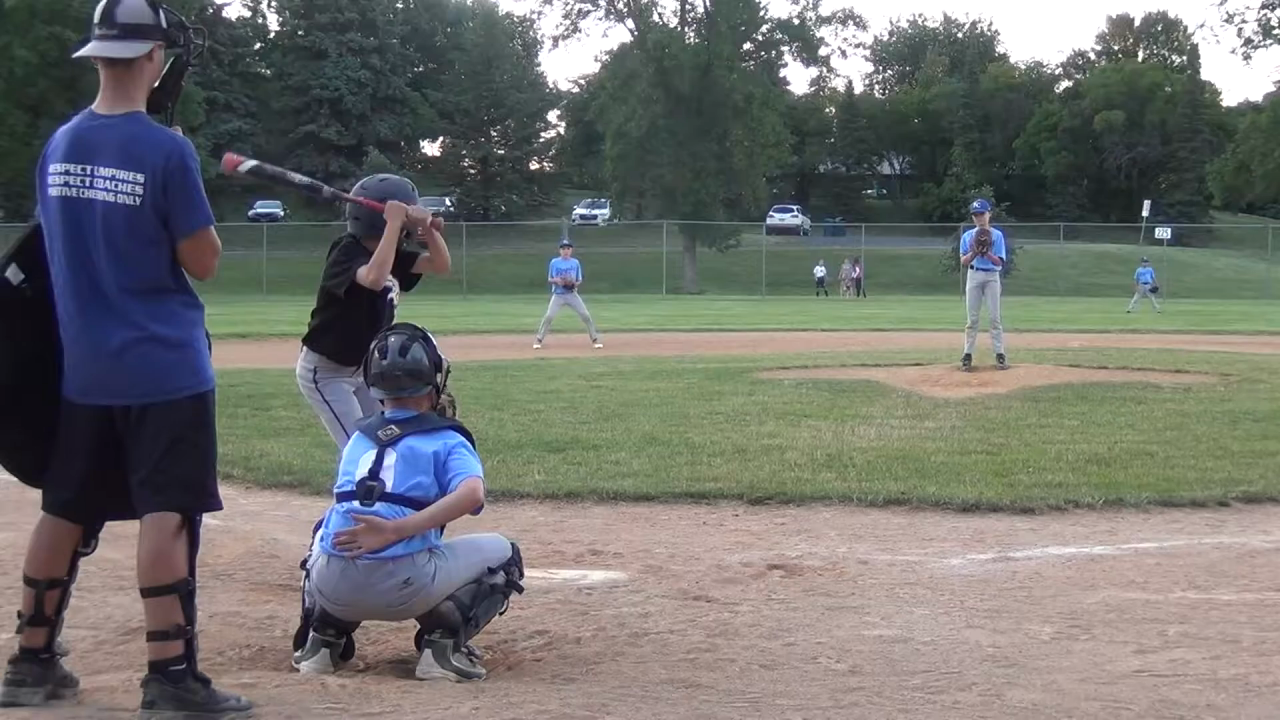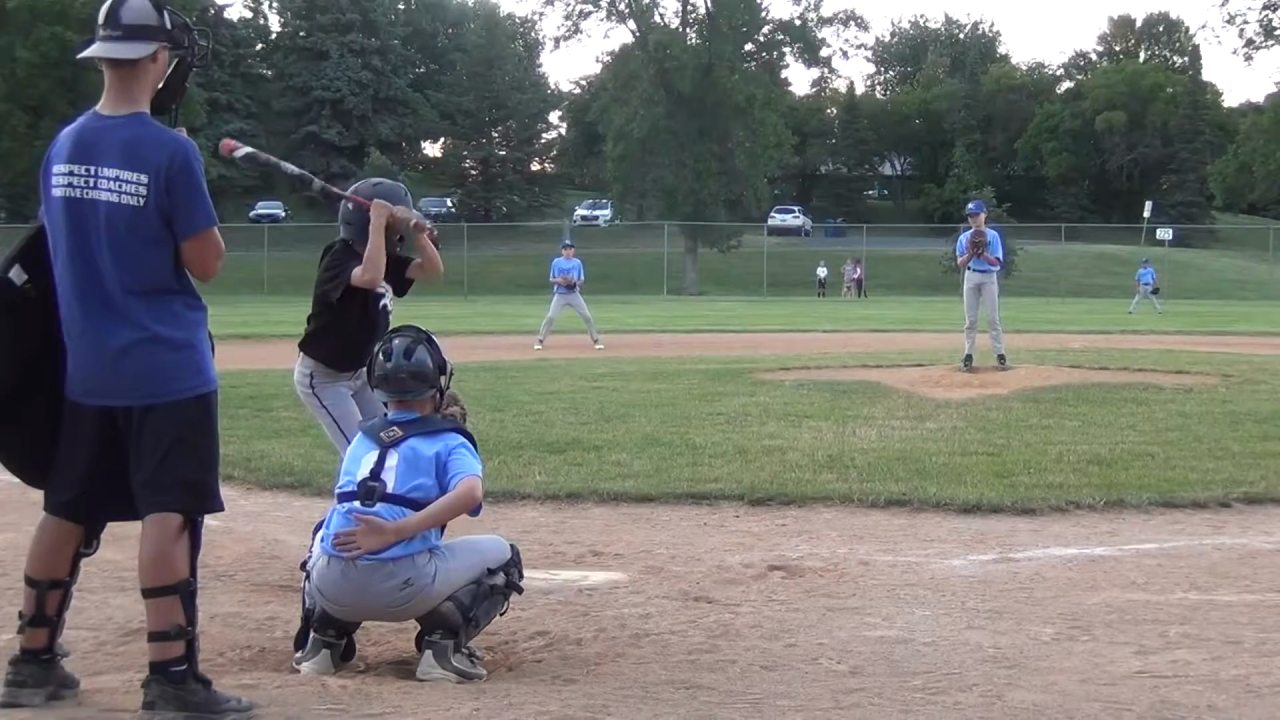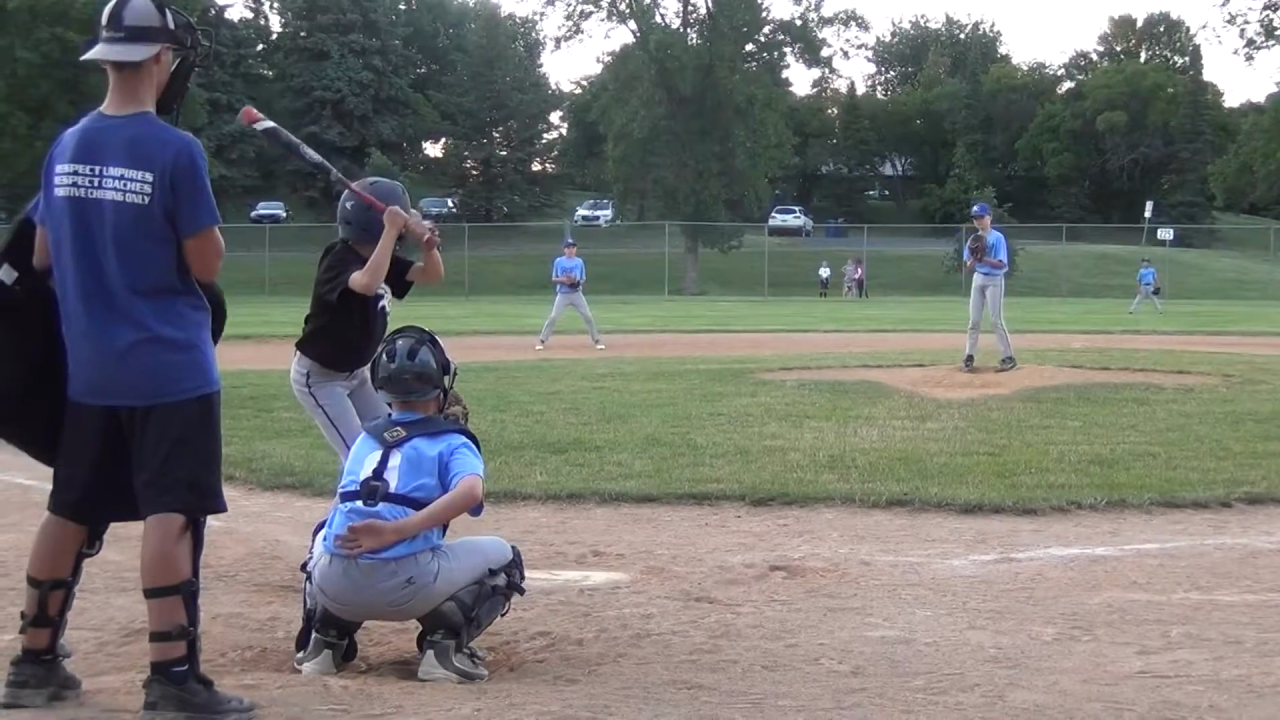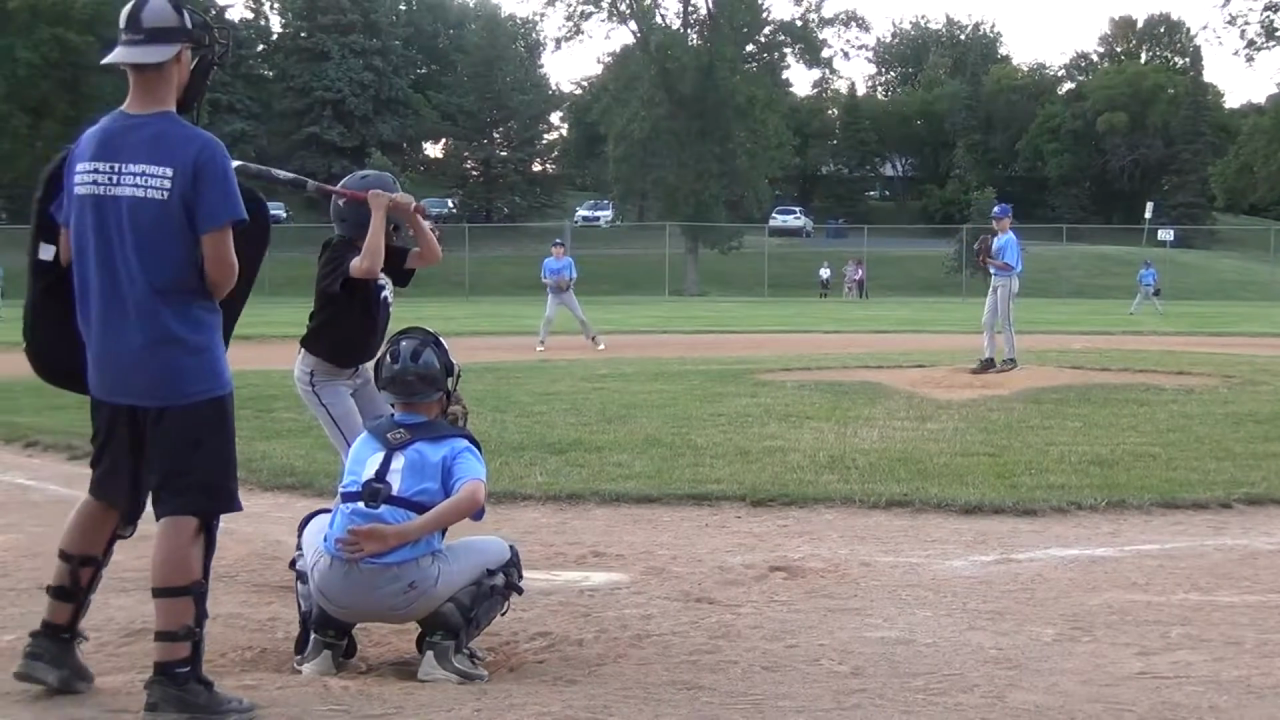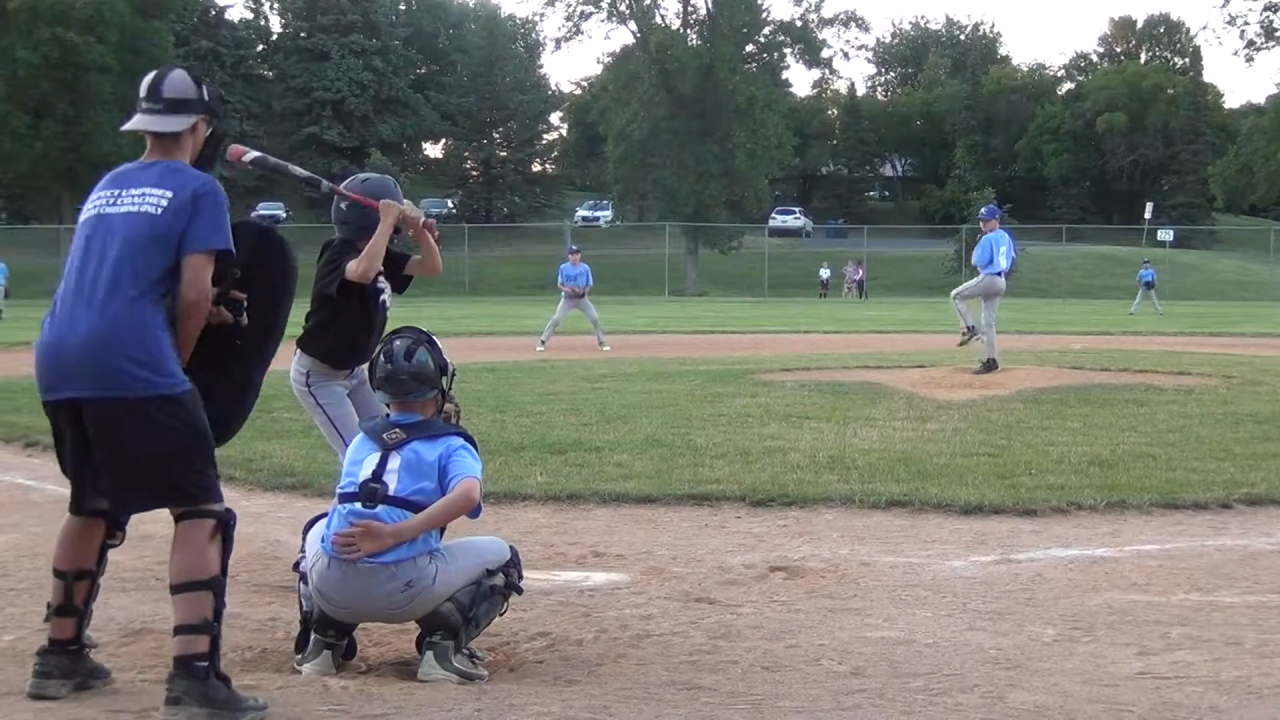
dt=0.7s
person 1, frame 1
right shoulder: (166, 149)
right elbow: (203, 263)
left hip: (83, 366)
right hip: (164, 366)
left knee: (64, 511)
right knee: (166, 514)
person 1, frame 2
left shoulder: (62, 146)
right shoulder: (170, 152)
right elbow: (206, 265)
left hip: (87, 368)
right hip: (167, 368)
left knee: (68, 512)
right knee: (168, 514)
person 1, frame 3
left shoulder: (65, 147)
right shoulder: (175, 150)
right elbow: (207, 265)
left hip: (88, 369)
right hip: (170, 367)
left knee: (71, 512)
right knee: (171, 515)
person 1, frame 4
left shoulder: (86, 145)
right shoulder: (199, 150)
left elbow: (69, 252)
right elbow: (220, 270)
right wrist: (216, 288)
left hip: (110, 364)
right hip: (183, 365)
left knee: (109, 499)
right knee: (186, 516)
left ankle: (52, 642)
person 1, frame 5
left shoulder: (106, 185)
right shoulder: (200, 188)
right elbow: (193, 293)
left wrist: (193, 311)
right wrist: (177, 357)
left hip: (58, 361)
right hip: (130, 364)
left knee: (93, 505)
right knee: (201, 512)
left ankle: (60, 656)
person 2, frame 1
left shoulder: (359, 438)
right shoulder: (446, 438)
right elbow: (472, 494)
right wrist: (394, 531)
left hip: (332, 586)
right hip: (404, 585)
right knee: (503, 553)
left ankle: (323, 638)
right ankle: (443, 644)
person 2, frame 2
left shoulder: (361, 438)
right shoulder: (448, 440)
right elbow: (469, 493)
right wrist: (394, 532)
left hip: (333, 587)
right hip: (404, 586)
right knee: (502, 555)
left ankle: (323, 640)
right ankle: (443, 645)
person 2, frame 3
left shoulder: (365, 438)
right shoulder: (452, 441)
right elbow: (470, 492)
right wrist: (395, 531)
left hip: (335, 586)
right hip: (406, 585)
left knee: (327, 534)
right knee: (504, 557)
left ankle: (324, 641)
right ankle: (445, 645)
person 2, frame 4
left shoulder: (365, 439)
right shoulder: (455, 446)
right elbow: (473, 497)
right wrist: (397, 536)
left hip: (333, 588)
right hip: (406, 590)
left knee: (317, 524)
right knee: (502, 556)
left ankle: (323, 641)
right ankle: (445, 646)
person 2, frame 5
left shoulder: (361, 440)
right shoulder: (450, 444)
right elbow: (467, 495)
right wrist: (392, 536)
left hip: (331, 588)
right hip: (403, 590)
left knee: (320, 528)
right knee: (502, 556)
left ankle: (323, 641)
right ankle: (444, 645)
person 3, frame 1
left shoulder: (392, 253)
right shoulder: (347, 253)
left elbow: (442, 266)
right elbow: (375, 279)
left wrist: (428, 226)
right wrist: (394, 222)
left hip: (358, 368)
right hip: (324, 371)
person 3, frame 2
left shoulder: (386, 259)
right shoulder: (340, 258)
left elbow: (433, 270)
right elbow: (370, 278)
left wrist: (417, 230)
right wrist: (379, 221)
left hip: (357, 372)
right hip: (321, 377)
person 3, frame 3
left shoulder: (383, 259)
right shoulder: (340, 260)
left elbow: (434, 275)
right elbow: (369, 285)
left wrist: (425, 240)
right wrist: (391, 230)
left hip: (354, 372)
right hip: (317, 376)
person 3, frame 4
left shoulder: (384, 252)
right shoulder: (339, 253)
left elbow: (432, 257)
right elbow: (369, 268)
left wrist: (412, 216)
right wrist: (379, 212)
left hip: (357, 370)
right hip: (322, 374)
person 3, frame 5
left shoulder: (382, 256)
right shoulder: (339, 255)
left elbow: (432, 266)
right elbow: (364, 272)
left wrist: (419, 227)
right wrist: (387, 222)
left hip: (353, 371)
right hip: (317, 375)
